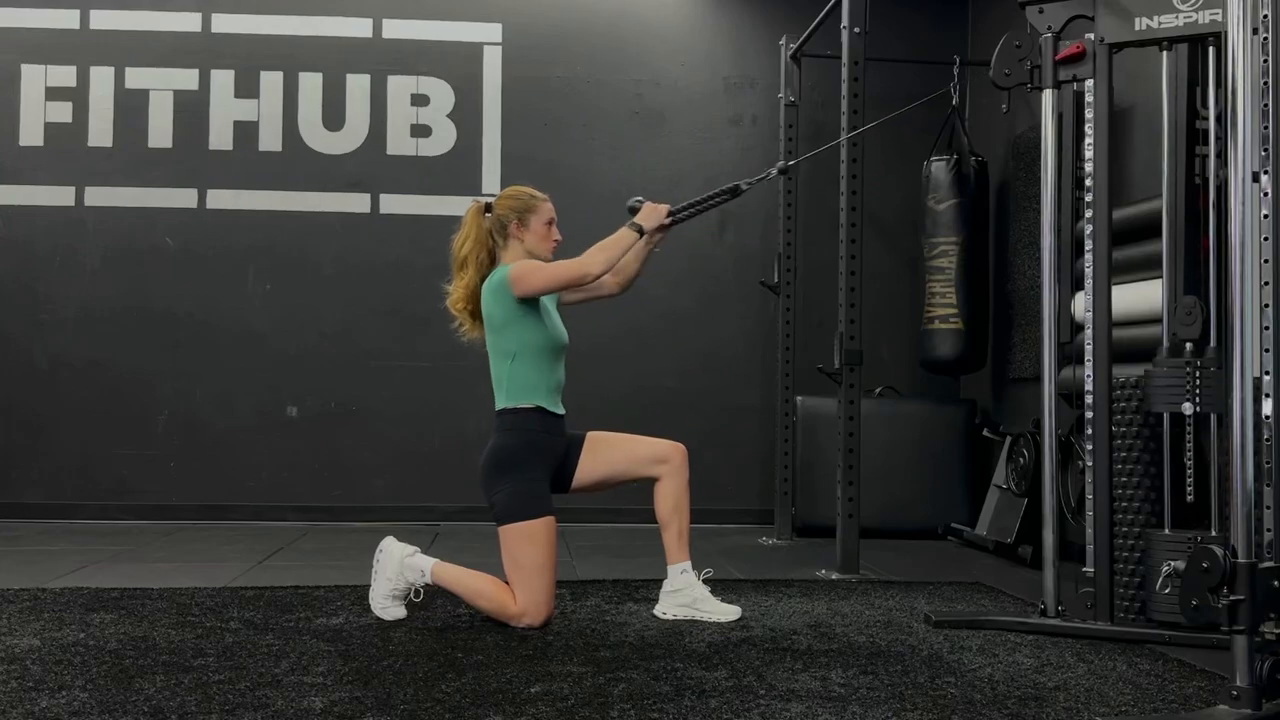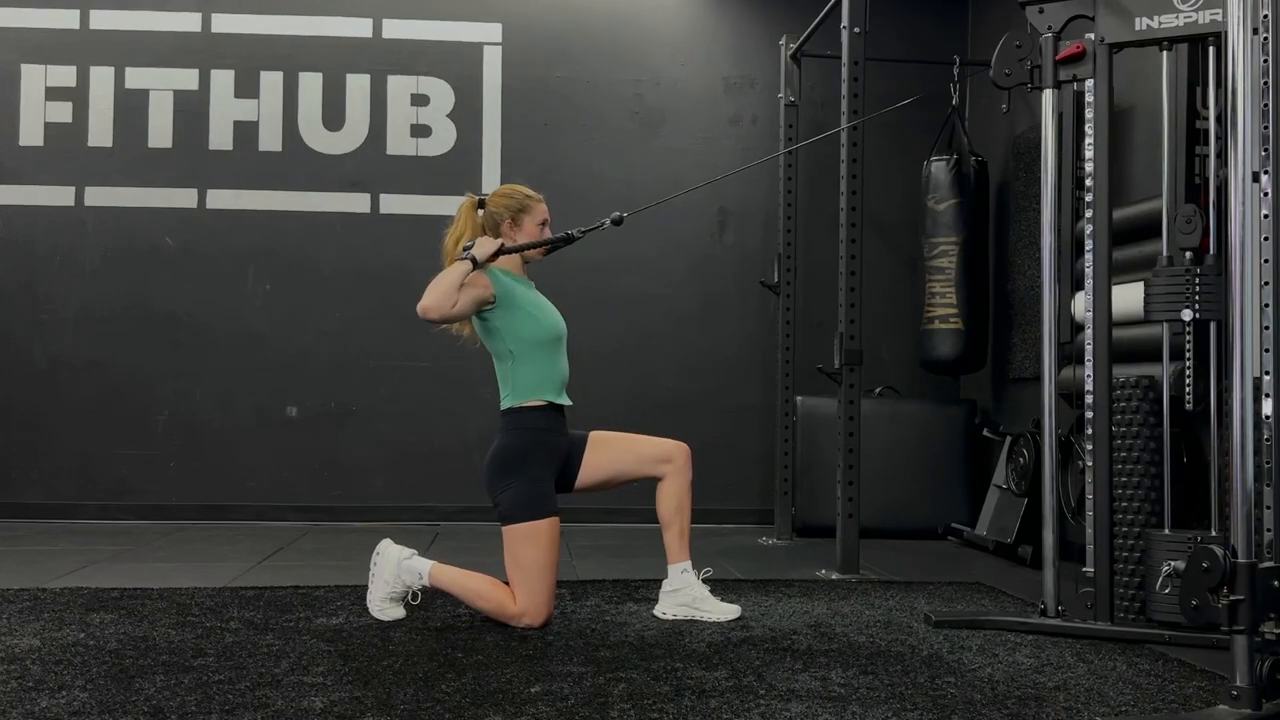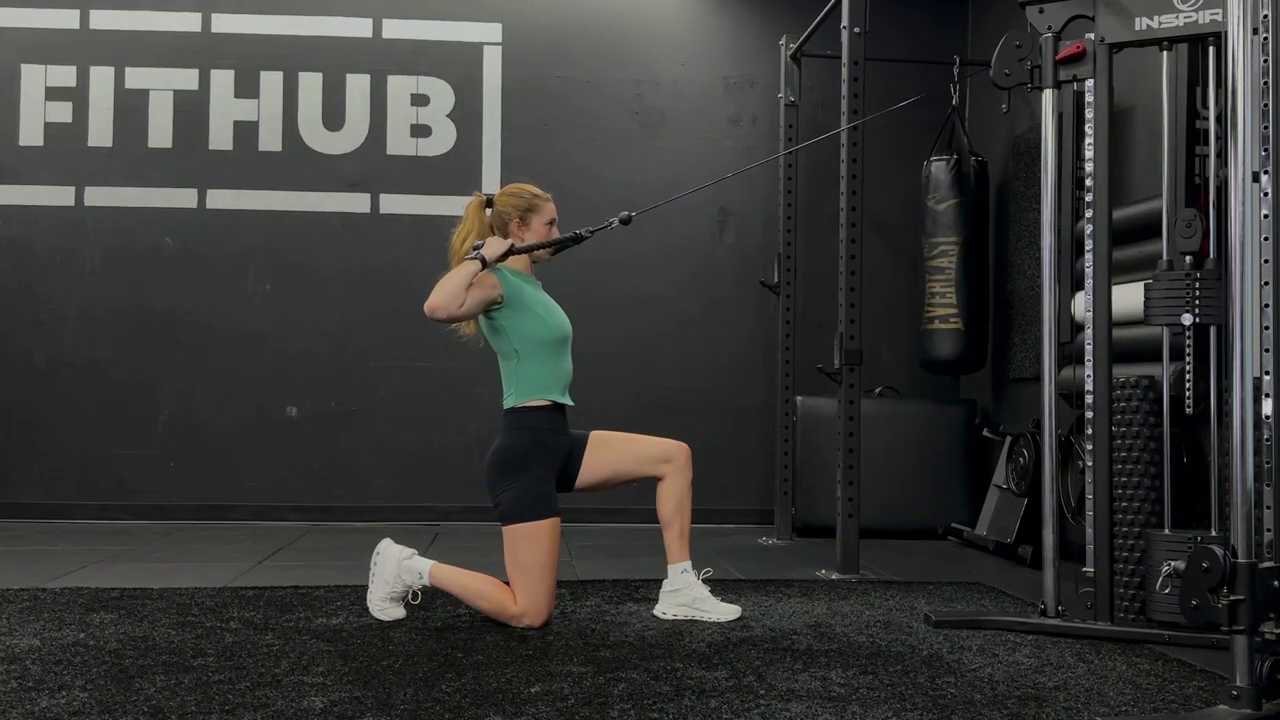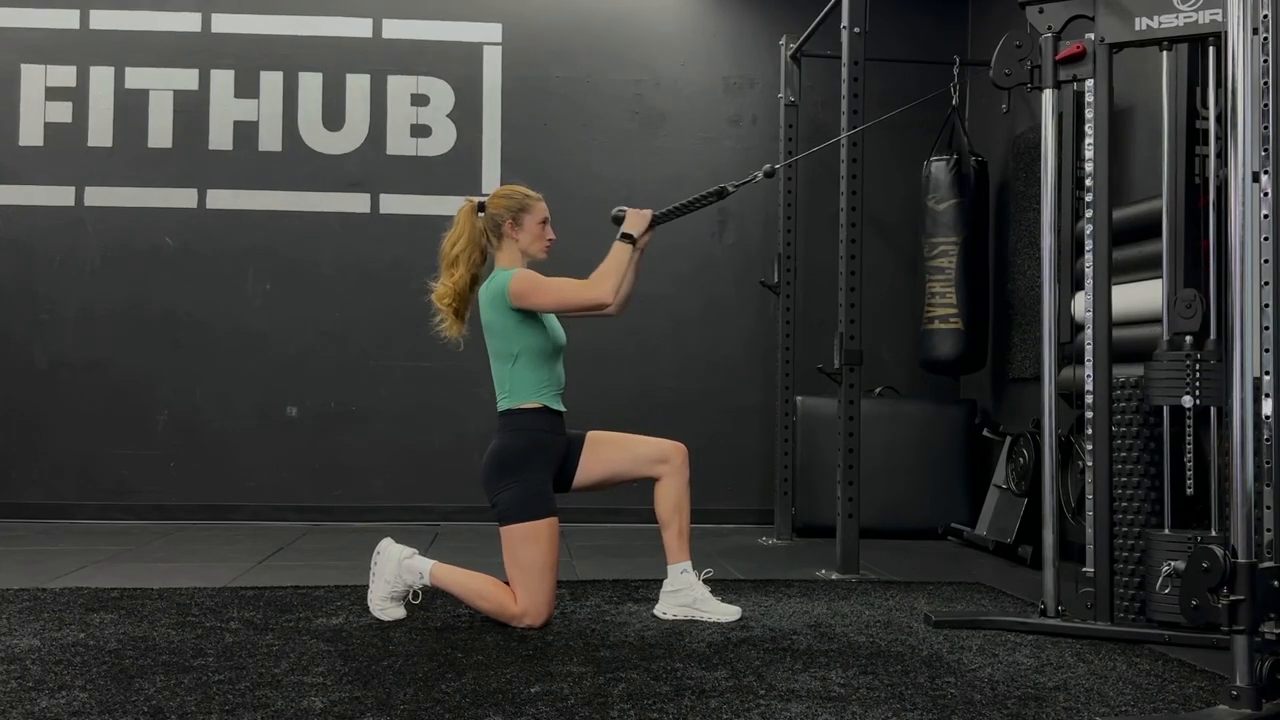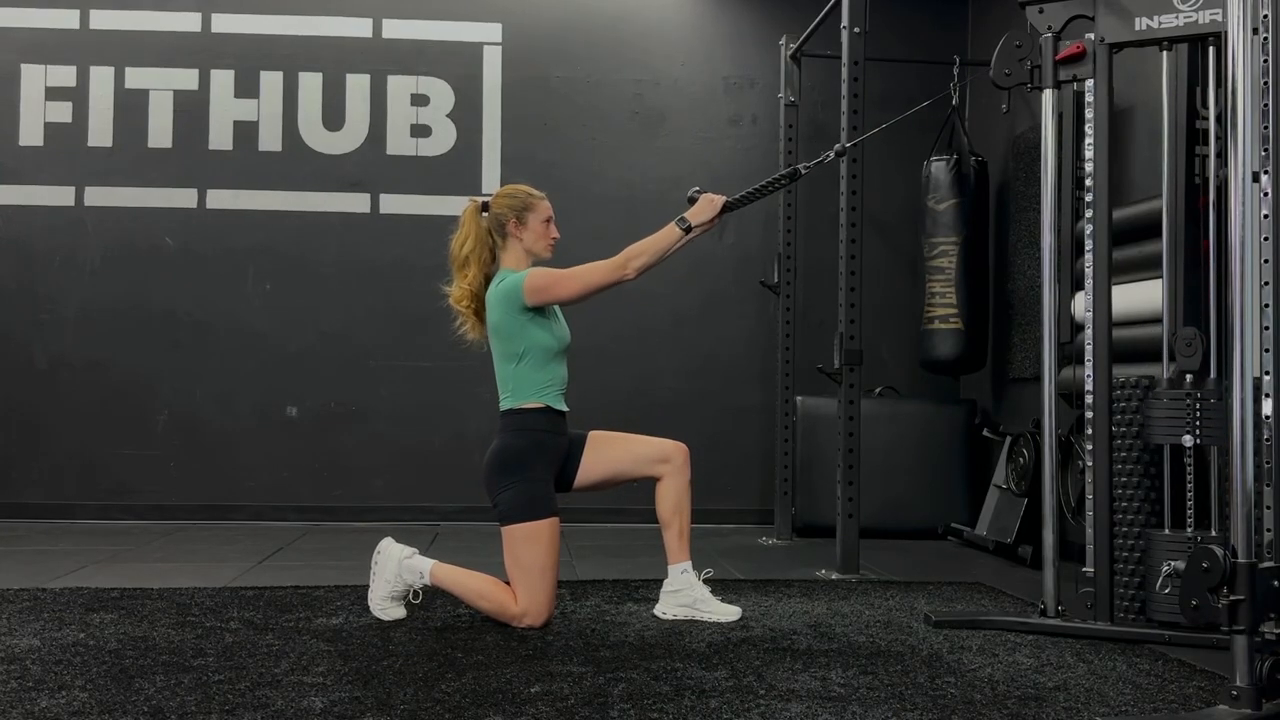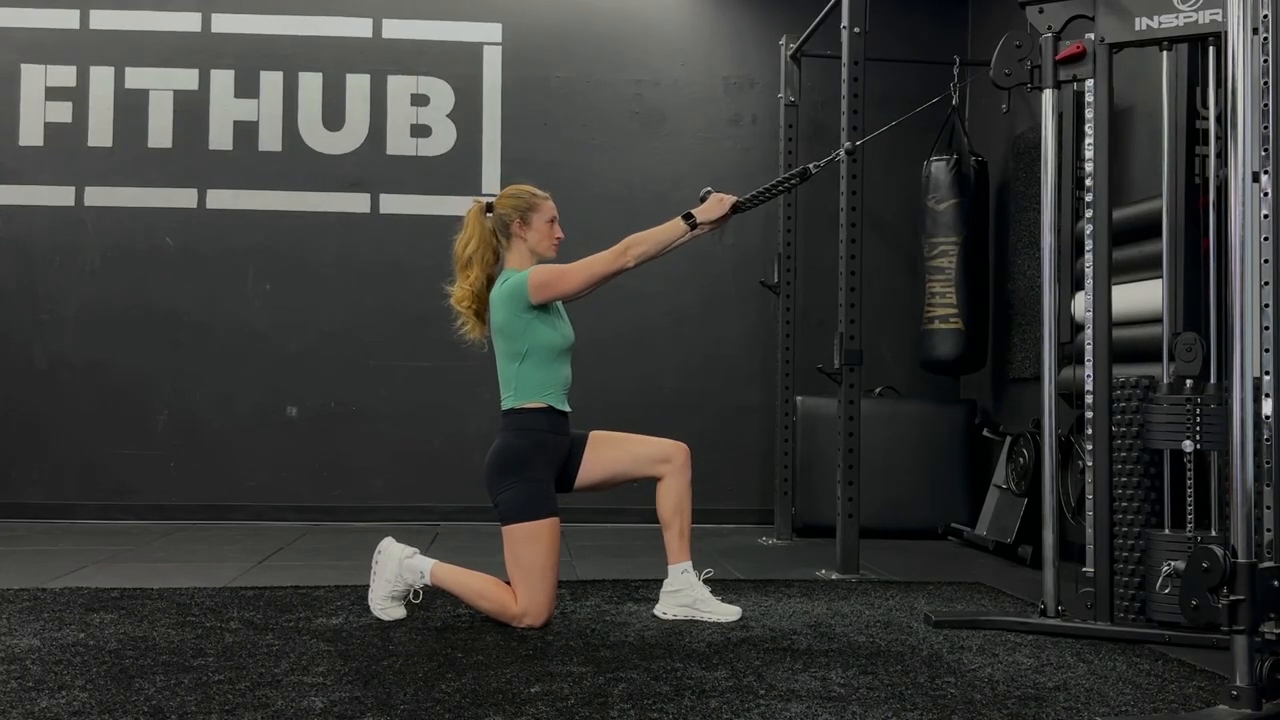
dt=0.5s
person 1, frame 1
left shoulder: (538, 287)
right shoulder: (507, 280)
left elbow: (613, 283)
right elbow: (588, 268)
left wrist: (650, 234)
right wrist: (638, 224)
left hip: (552, 443)
right hip: (517, 451)
left knee: (671, 457)
right knee: (530, 613)
left ankle: (680, 590)
right ankle: (412, 565)
person 1, frame 2
left shoulder: (518, 283)
right shoulder: (488, 283)
right elbow: (430, 307)
right wrist: (473, 256)
left hip: (554, 441)
right hip: (522, 449)
left knee: (675, 457)
right knee: (529, 614)
left ankle: (680, 590)
right ankle: (409, 569)
person 1, frame 3
left shoulder: (525, 284)
right shoulder: (495, 283)
right elbow: (437, 307)
left wrist: (520, 258)
right wrist: (482, 255)
left hip: (556, 441)
right hip: (524, 448)
left knee: (675, 457)
right knee: (529, 614)
left ankle: (680, 590)
right ankle: (409, 568)
person 1, frame 4
left shoulder: (520, 287)
right shoulder: (508, 285)
left elbow: (610, 301)
right elbow: (603, 295)
left wrist: (638, 241)
right wrist: (628, 234)
left hip: (551, 442)
right hip: (520, 451)
left knee: (671, 457)
right knee: (529, 613)
left ankle: (680, 590)
right ankle: (409, 567)
person 1, frame 5
left shoulder: (528, 287)
right shoulder: (517, 286)
left elbow: (621, 269)
right elbow: (622, 268)
left wrist: (691, 227)
right wrist: (689, 220)
left hip: (553, 442)
right hip: (522, 451)
left knee: (672, 457)
right knee: (530, 613)
left ankle: (680, 589)
right ankle: (410, 567)
person 1, frame 6
left shoulder: (534, 285)
right shoulder: (520, 286)
left elbow: (625, 260)
right elbow: (623, 256)
left wrist: (697, 226)
right wrist: (695, 217)
left hip: (555, 442)
right hip: (524, 451)
left knee: (674, 457)
right knee: (530, 613)
left ankle: (680, 590)
right ankle: (409, 567)
